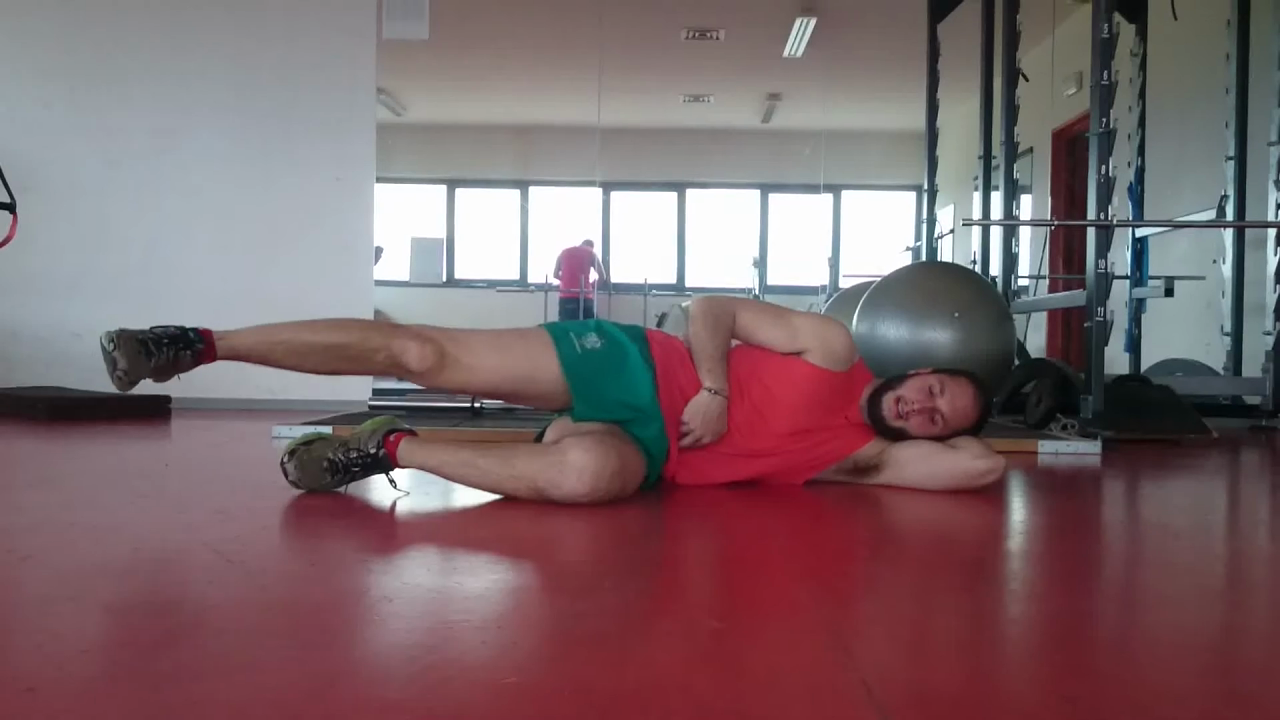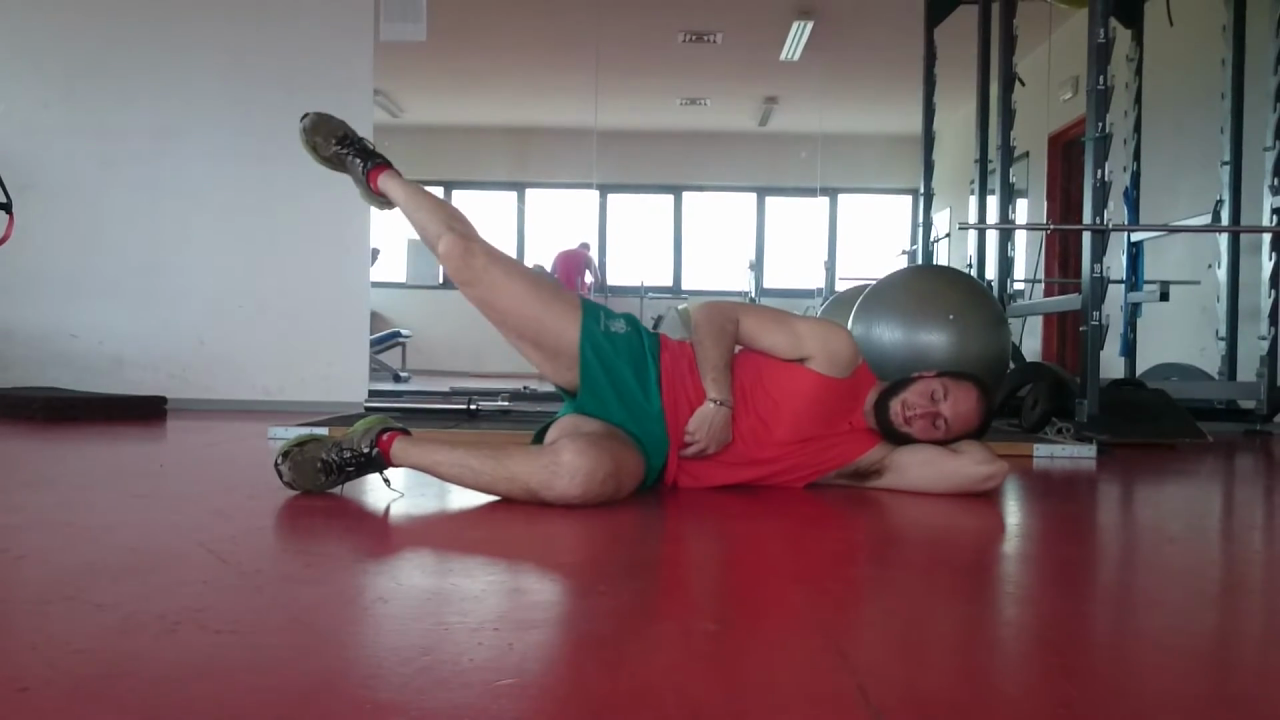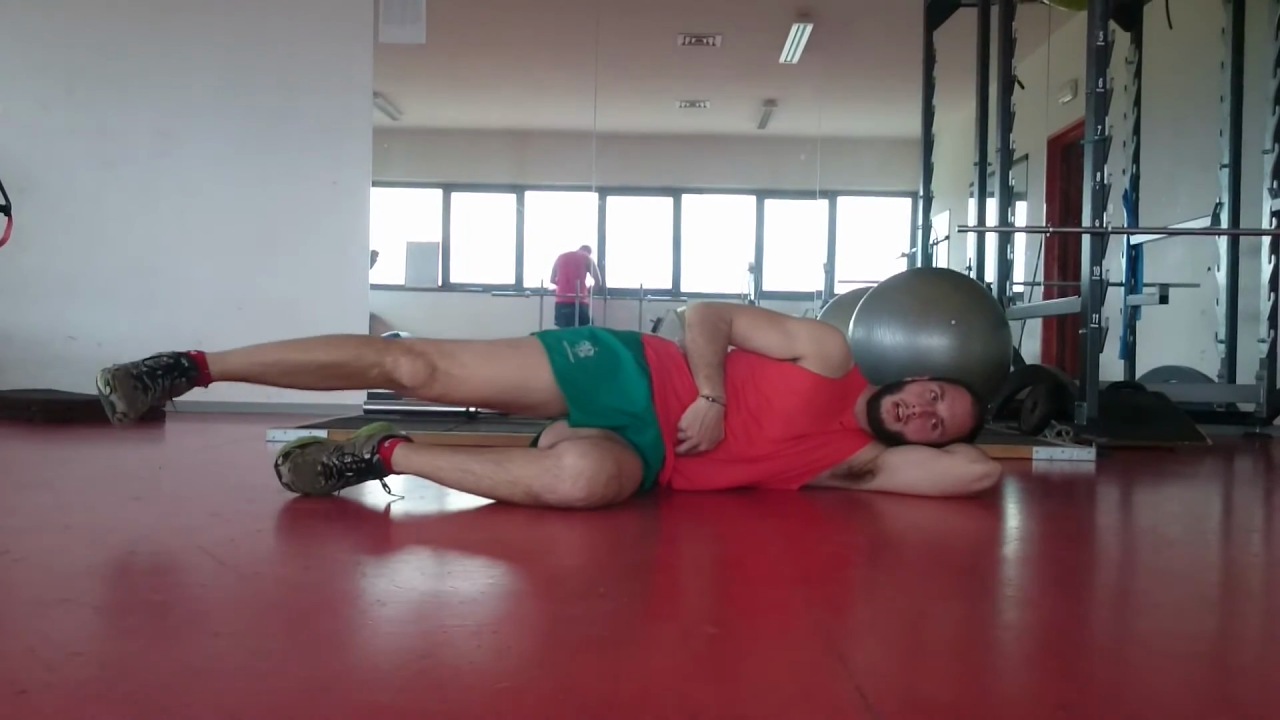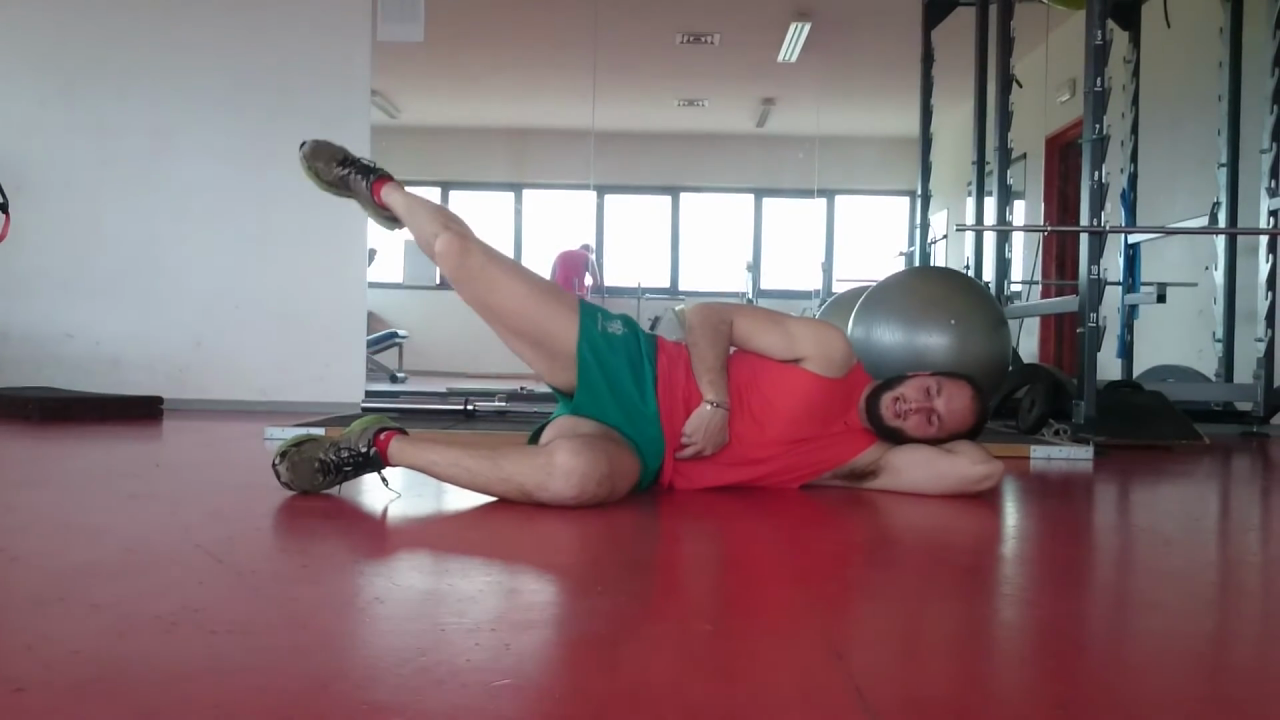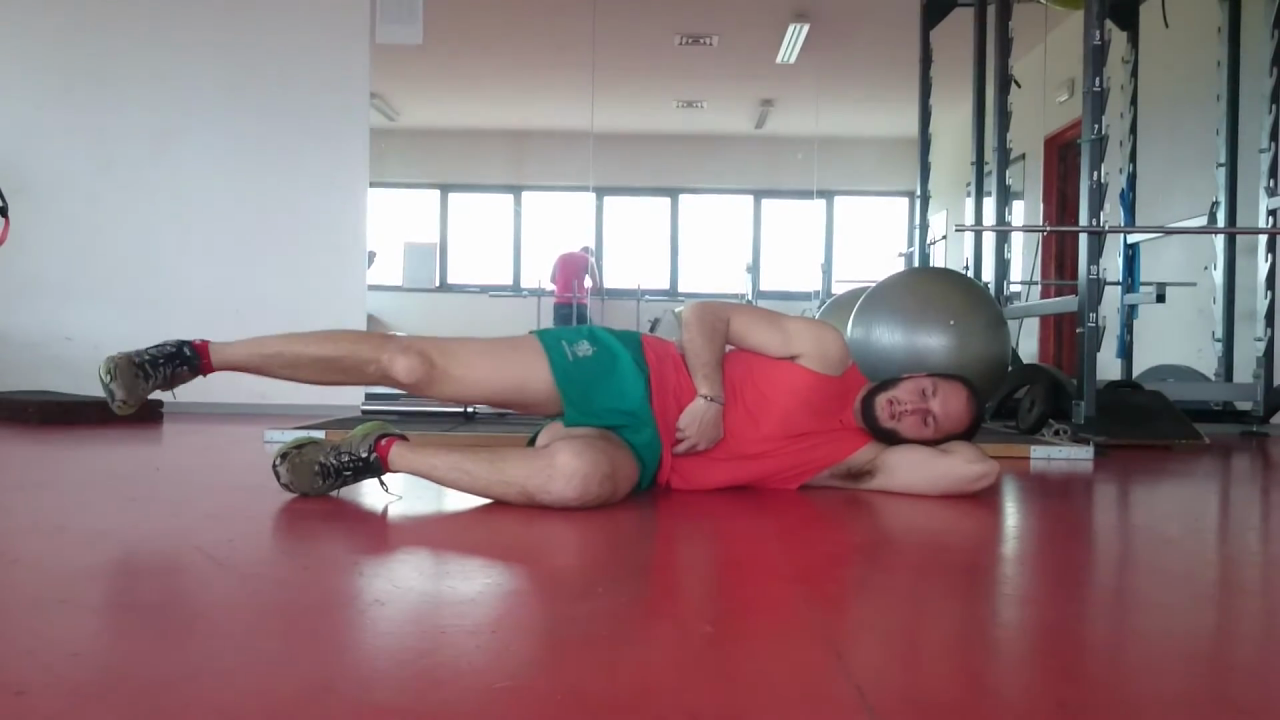
dt=1s
person 1, frame 1
left shoulder: (866, 456)
right shoulder: (832, 351)
left elbow: (980, 467)
right elbow: (713, 309)
right wrist: (713, 389)
left hip: (650, 448)
right hip: (627, 366)
left knee: (586, 472)
right knee: (422, 350)
left ankle: (390, 450)
right ankle: (201, 344)
person 1, frame 2
left shoulder: (872, 459)
right shoulder: (836, 356)
left elbow: (985, 471)
right elbow: (715, 314)
right wrist: (718, 400)
left hip: (646, 447)
right hip: (633, 363)
left knee: (584, 473)
right knee: (464, 254)
left ankle: (383, 448)
person 1, frame 3
left shoulder: (860, 461)
right shoulder: (826, 352)
right elbow: (708, 315)
right wrist: (711, 397)
left hip: (641, 449)
right hip: (623, 373)
left knee: (581, 474)
right knee: (413, 361)
left ankle: (382, 455)
right ankle: (192, 367)
person 1, frame 4
left shoulder: (870, 459)
right shoulder: (833, 357)
left elbow: (981, 471)
right elbow: (709, 316)
right wrist: (715, 404)
left hip: (644, 452)
right hip: (629, 368)
left knee: (582, 473)
right knee: (460, 253)
left ankle: (381, 448)
person 1, frame 5
left shoulder: (862, 461)
right shoulder: (826, 353)
left elbow: (977, 472)
right elbow: (707, 315)
right wrist: (710, 397)
left hip: (641, 450)
right hip: (621, 373)
left knee: (577, 476)
right knee: (410, 360)
left ankle: (379, 454)
right ankle: (199, 355)
